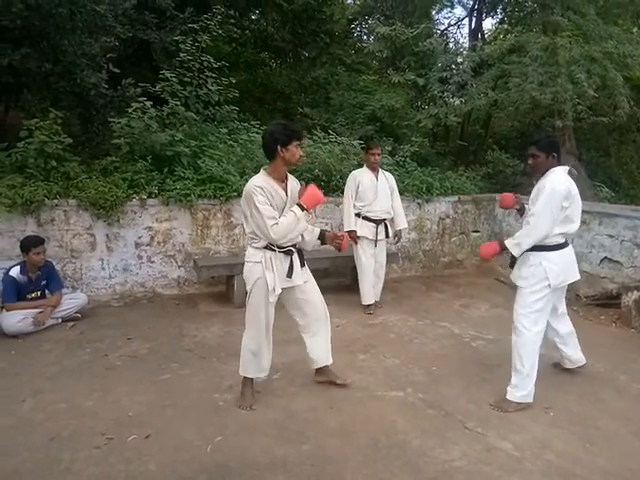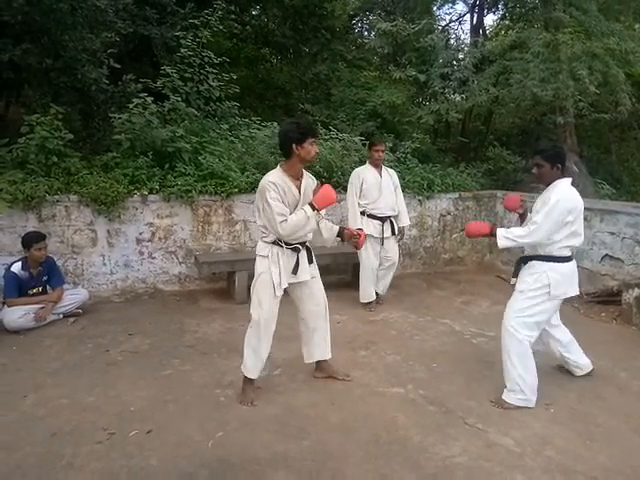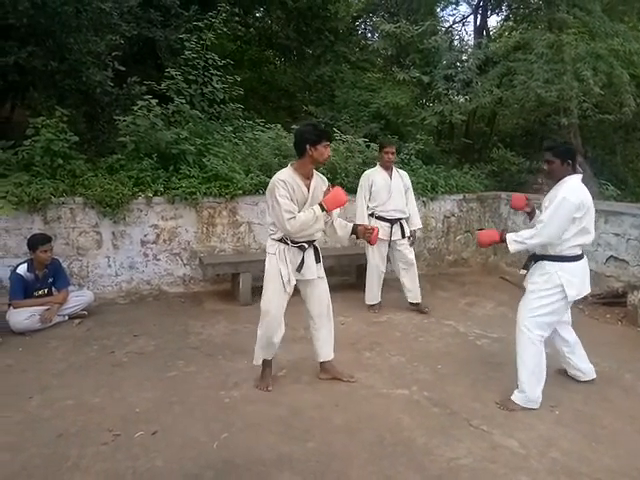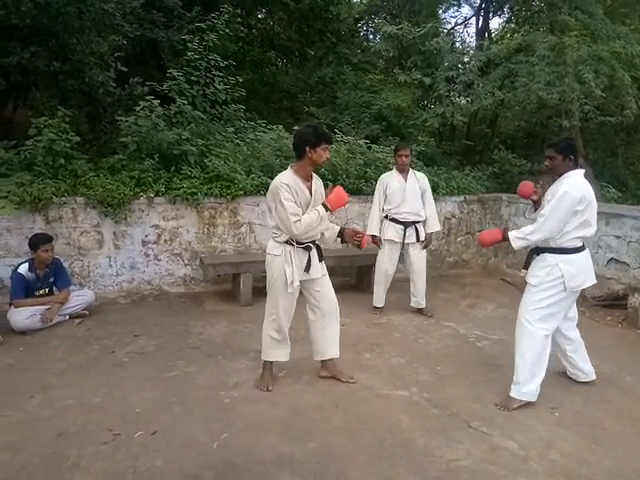
dt=0.3s
person 1, frame 1
left shoulder: (293, 183)
right shoulder: (256, 188)
right elbow: (275, 232)
left wrist: (323, 236)
right wrist: (302, 207)
left hip: (292, 260)
right hip: (264, 262)
left knee: (316, 311)
right knee: (259, 325)
left ankle: (322, 368)
right ankle: (248, 384)
person 1, frame 2
left shoulder: (310, 181)
right shoulder: (271, 184)
left elbow: (316, 223)
right elbow: (283, 228)
left wrist: (341, 232)
right wrist: (313, 206)
left hip: (302, 255)
right hip: (273, 256)
left knee: (316, 309)
right knee: (263, 318)
left ankle: (321, 364)
right ankle: (249, 381)
person 1, frame 3
left shoulder: (321, 182)
right shoulder: (281, 181)
left elbow: (329, 220)
right elbow: (291, 225)
left wrist: (355, 230)
right wrist: (321, 206)
left hip: (309, 253)
right hip: (282, 253)
left knee: (321, 309)
right knee: (272, 311)
left ankle: (326, 366)
right ankle: (266, 363)
person 1, frame 4
left shoulder: (317, 182)
right shoulder: (283, 184)
right elbow: (297, 227)
left wrist: (342, 234)
right wrist: (326, 207)
left hip: (311, 253)
right hip: (285, 255)
left knee: (327, 306)
right knee: (279, 313)
left ankle: (327, 365)
right ankle: (268, 368)
person 2, frame 1
left shoulder: (552, 184)
right shoulder: (562, 181)
left elbow: (538, 228)
left wrist: (507, 245)
right wrist: (524, 210)
left hip: (544, 261)
right hip: (556, 258)
left knee: (526, 322)
right knee: (554, 312)
left ankle: (520, 393)
right ankle: (572, 359)
person 2, frame 2
left shoulder: (561, 197)
right shoulder: (558, 192)
left elbow: (537, 236)
left wrist: (495, 232)
right wrist: (525, 217)
left hip: (547, 272)
right hip: (549, 268)
left knee: (516, 326)
right knee: (547, 321)
left ankle: (519, 395)
right ankle: (579, 364)
person 2, frame 3
left shoulder: (569, 194)
right shoulder: (569, 189)
left elbow: (545, 235)
left wrist: (504, 237)
right wrist: (533, 214)
left hip: (557, 271)
right hip: (560, 266)
left knee: (530, 326)
right knee: (556, 322)
left ankle: (527, 397)
right ankle: (582, 370)
person 2, frame 4
left shoulder: (570, 188)
right shoulder: (571, 184)
left elbow: (545, 229)
left wrist: (507, 235)
right wrist: (538, 203)
left hip: (558, 264)
right hip: (566, 260)
left knee: (532, 320)
right knee: (561, 320)
left ankle: (524, 391)
right ankle: (581, 371)
person 3, frame 1
left shoulder: (388, 177)
right shoulder: (356, 176)
left elbow: (395, 202)
right elbow: (348, 202)
left wrist: (399, 226)
right wrist: (350, 228)
left hip: (382, 226)
right hip: (363, 226)
left knee: (379, 264)
right knee: (366, 264)
left ankle: (374, 296)
right ankle: (367, 301)
person 3, frame 2
left shoulder: (391, 174)
right shoulder: (359, 173)
left elbow: (398, 199)
right elbow: (352, 201)
left wrist: (402, 224)
right wrist: (356, 226)
left hip: (388, 224)
right hip: (369, 224)
left knee: (391, 259)
right knee: (369, 262)
left ankle: (378, 290)
right ankle: (368, 297)
person 3, frame 3
left shoulder: (403, 175)
right shoulder: (369, 175)
left elbow: (410, 202)
right elbow: (361, 203)
left wrist: (413, 227)
left hip: (400, 226)
right hip: (378, 226)
left knee: (408, 261)
right knee: (376, 265)
left ankle: (415, 300)
right ankle: (373, 300)
person 3, frame 4
left shoulder: (421, 178)
right shoulder: (385, 179)
left elbow: (429, 205)
right elbow: (377, 206)
left wrist: (430, 231)
right wrist: (374, 232)
left hip: (415, 230)
right hip: (393, 229)
left knee: (418, 269)
right knee: (385, 268)
left ankle: (419, 304)
right ankle: (378, 303)
